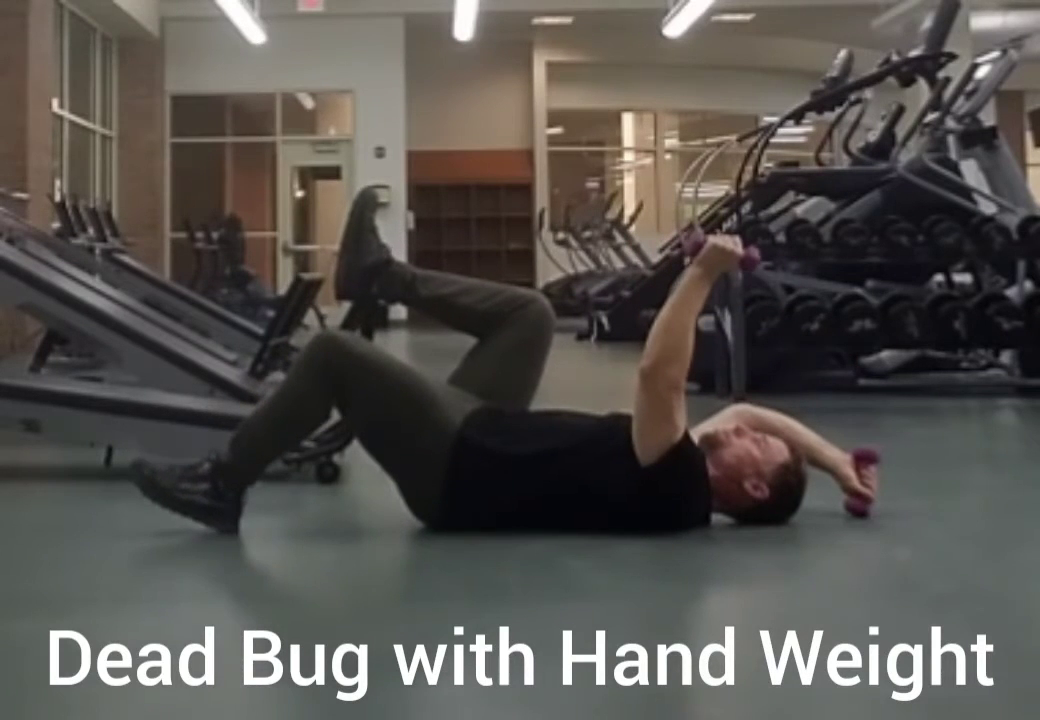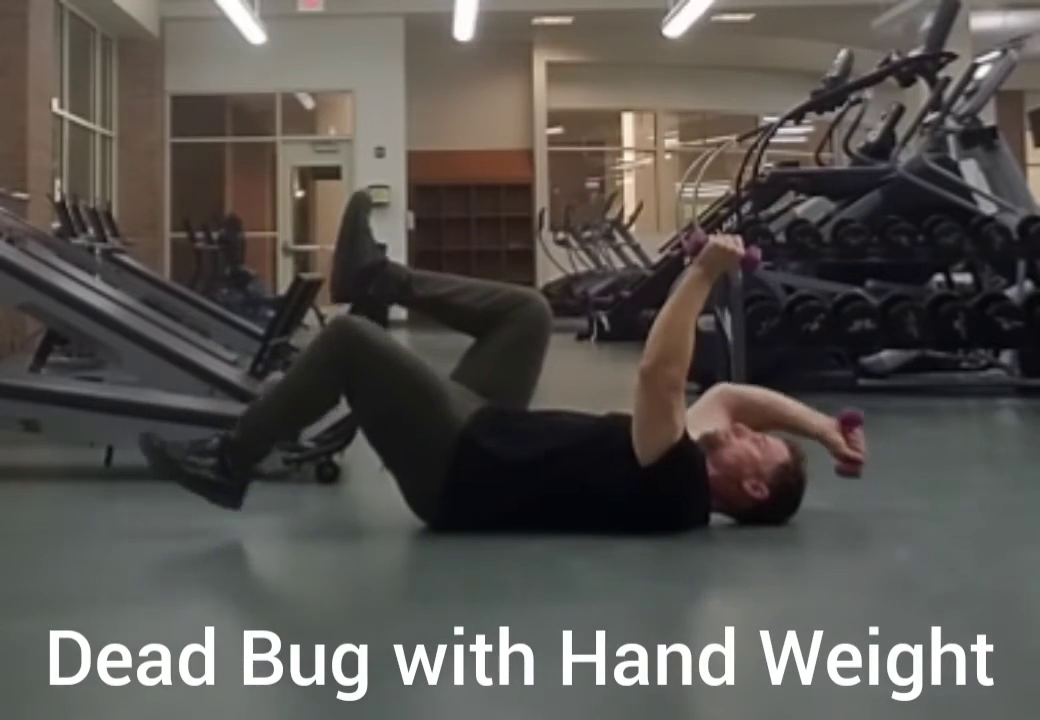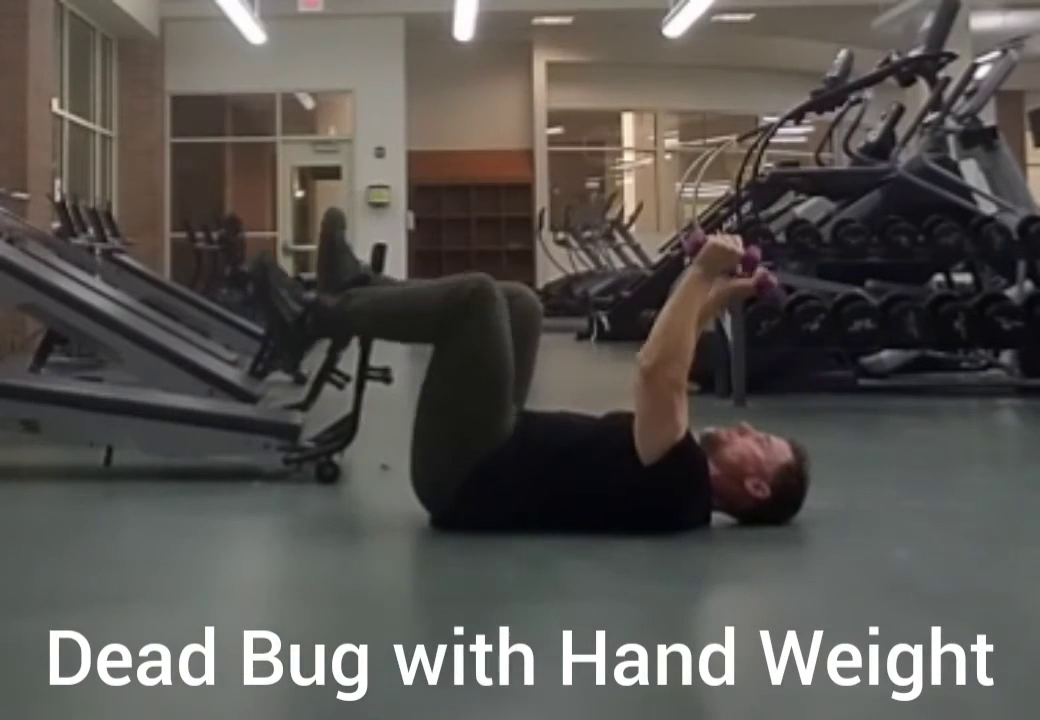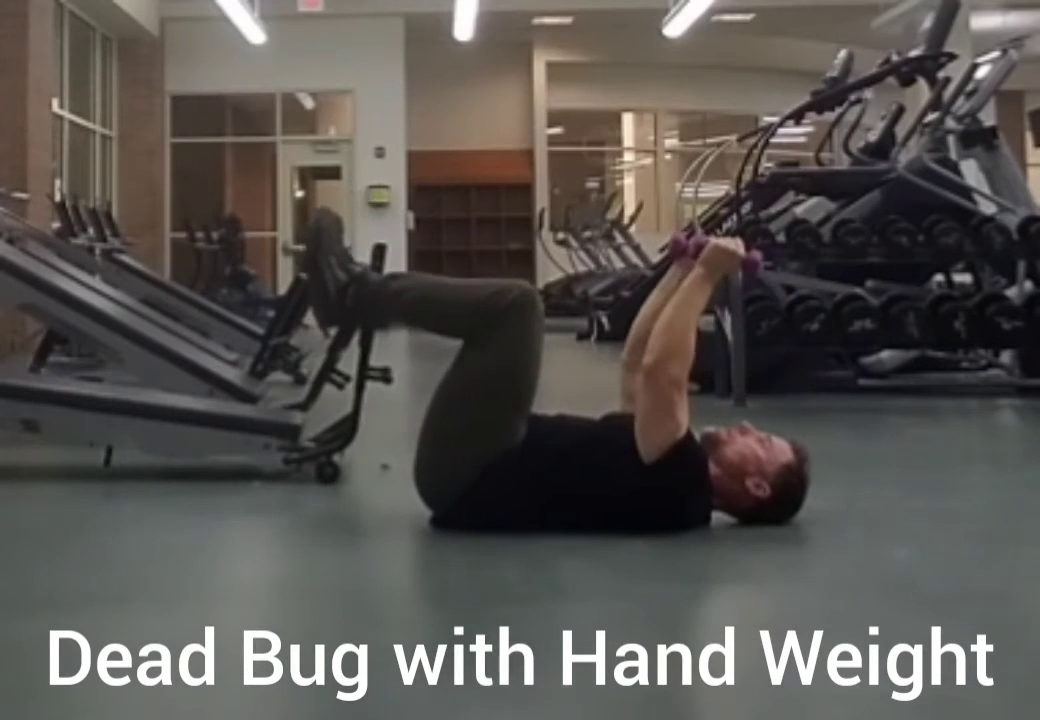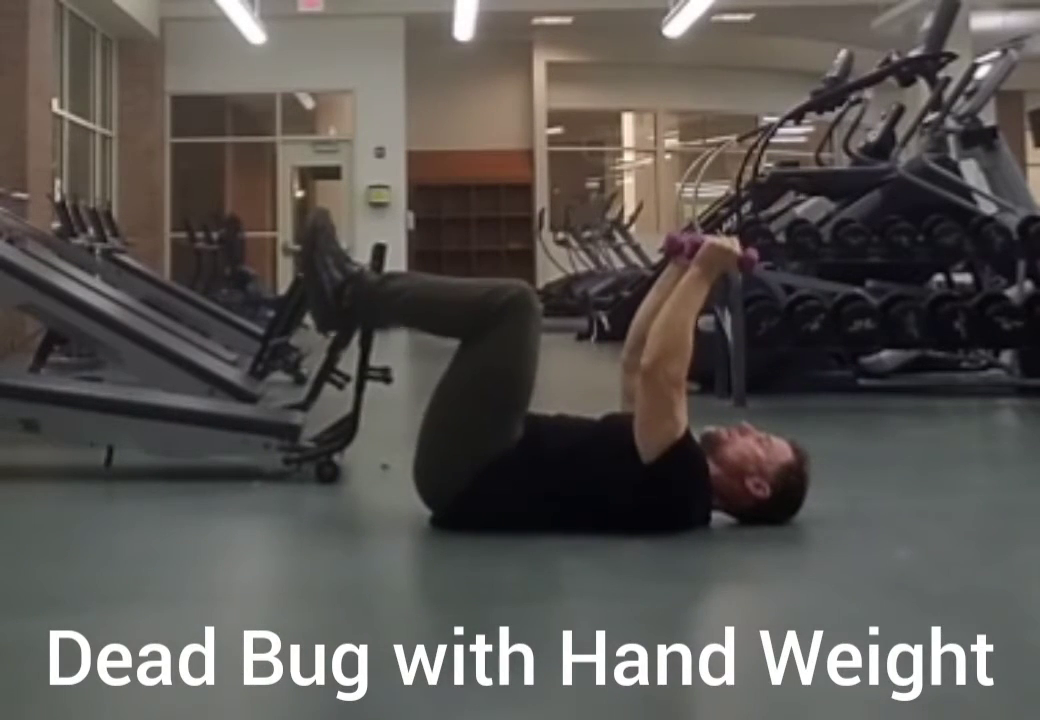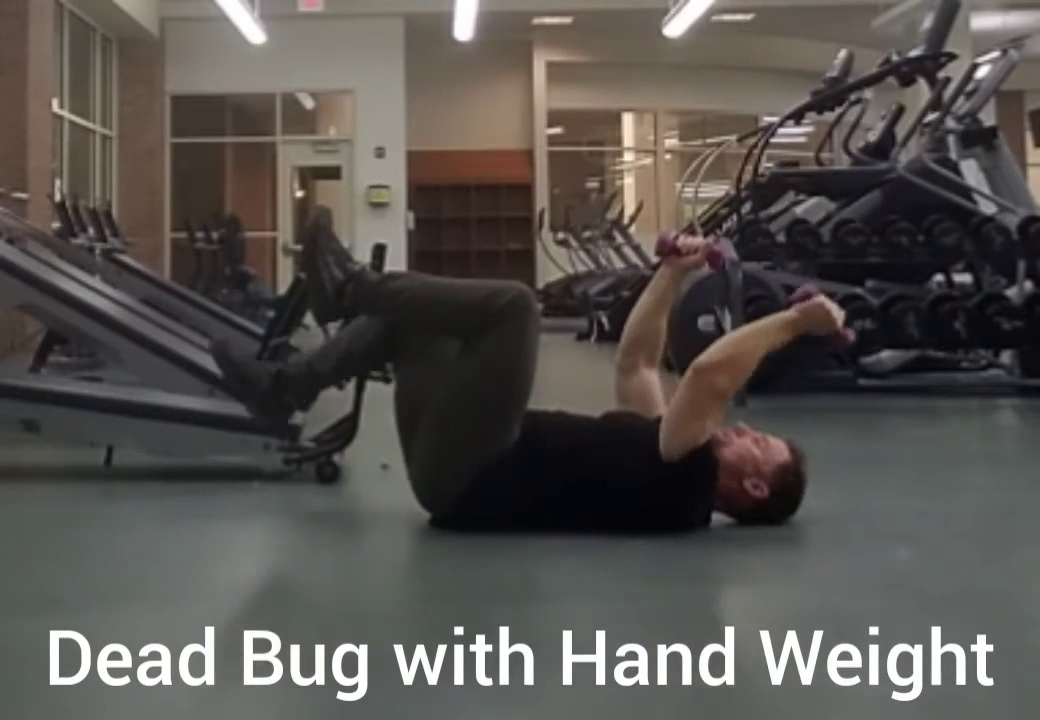
dt=0.5s
person 1, frame 1
left shoulder: (675, 487)
right shoulder: (693, 474)
left elbow: (658, 376)
right elbow: (747, 409)
left wrist: (701, 275)
right wrist: (838, 462)
left hip: (458, 469)
right hip: (484, 436)
left knee: (333, 354)
right knee: (530, 311)
left ankle: (221, 486)
right ankle: (382, 277)
person 1, frame 2
left shoulder: (677, 488)
right shoulder: (691, 465)
left elbow: (660, 376)
right elbow: (728, 396)
left wrist: (703, 273)
right wrist: (825, 427)
left hip: (461, 470)
right hip: (487, 441)
left knee: (353, 338)
right knee: (527, 309)
left ankle: (229, 465)
right ankle: (378, 275)
person 1, frame 3
left shoulder: (680, 487)
right shoulder: (697, 467)
left elbow: (658, 374)
right elbow: (657, 367)
left wrist: (700, 275)
right wrist: (717, 295)
left hip: (468, 478)
right hip: (501, 462)
left knee: (478, 296)
right knee: (515, 305)
left ankle: (338, 309)
right ankle: (357, 292)
person 1, frame 4
left shoulder: (680, 485)
right shoulder: (676, 462)
left elbow: (663, 373)
right elbow: (637, 362)
left wrist: (706, 277)
right wrist: (683, 269)
left hip: (469, 479)
right hip: (480, 471)
left knee: (515, 303)
right knee: (508, 310)
left ankle: (355, 293)
right ankle: (357, 294)
person 1, frame 5
left shoulder: (680, 485)
right shoulder: (672, 457)
left elbow: (658, 373)
right elbow: (636, 361)
left wrist: (702, 274)
right wrist: (679, 269)
left hip: (467, 479)
right hip: (478, 470)
left knee: (511, 303)
right knee: (499, 311)
left ankle: (353, 292)
right ankle: (350, 301)
person 1, frame 6
left shoulder: (683, 488)
right shoulder: (661, 450)
left elbow: (708, 375)
right elbow: (635, 360)
left wrist: (794, 320)
right wrist: (674, 273)
left hip: (466, 481)
right hip: (461, 470)
left knee: (512, 303)
right knee: (404, 318)
left ankle: (351, 286)
right ankle: (281, 389)
